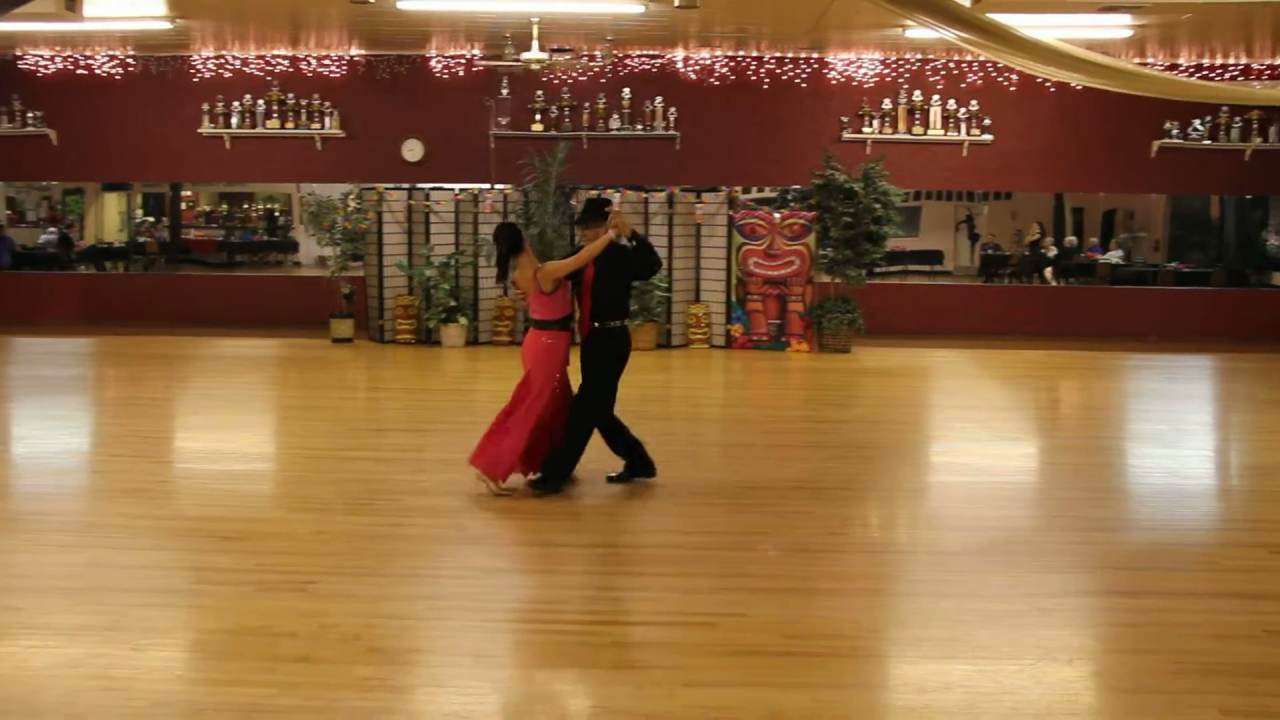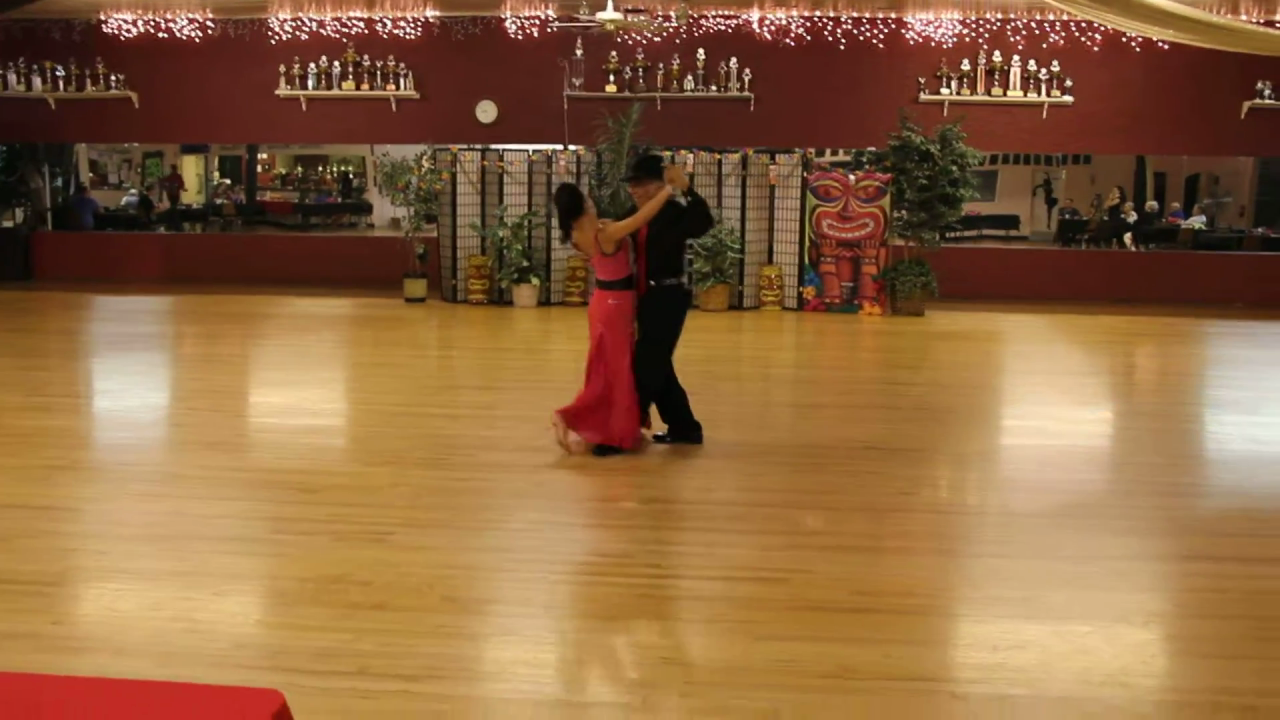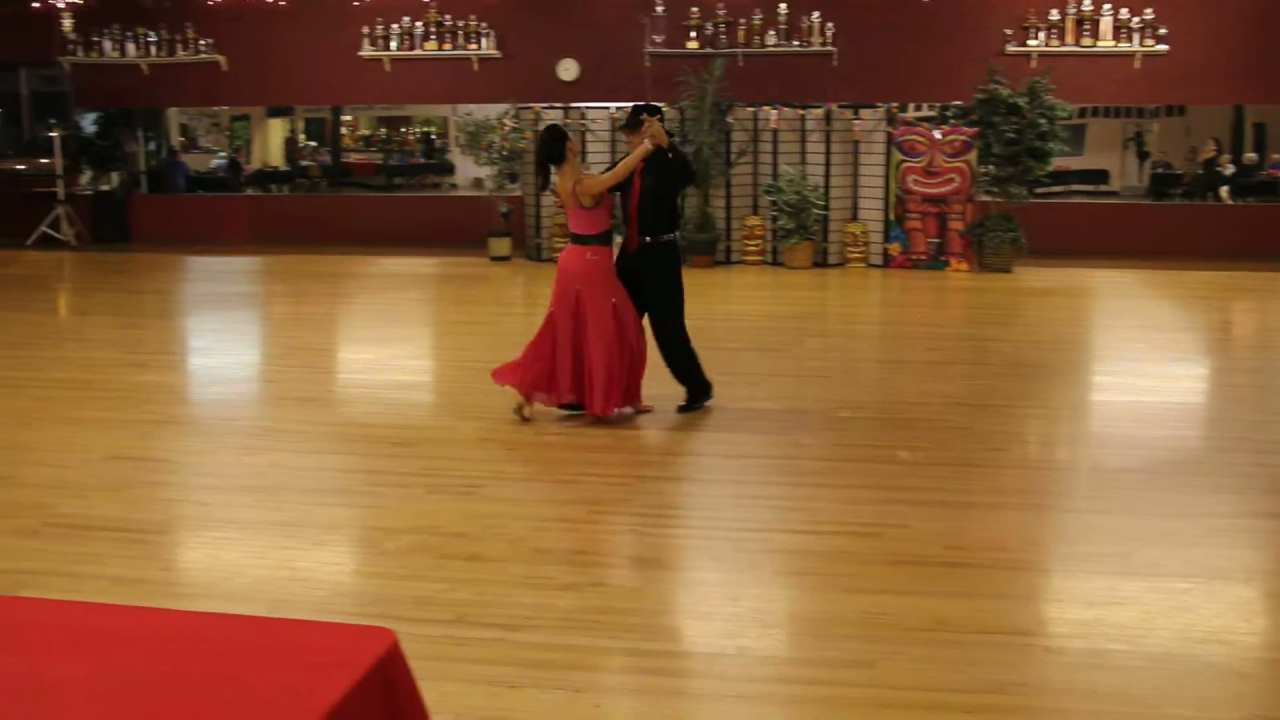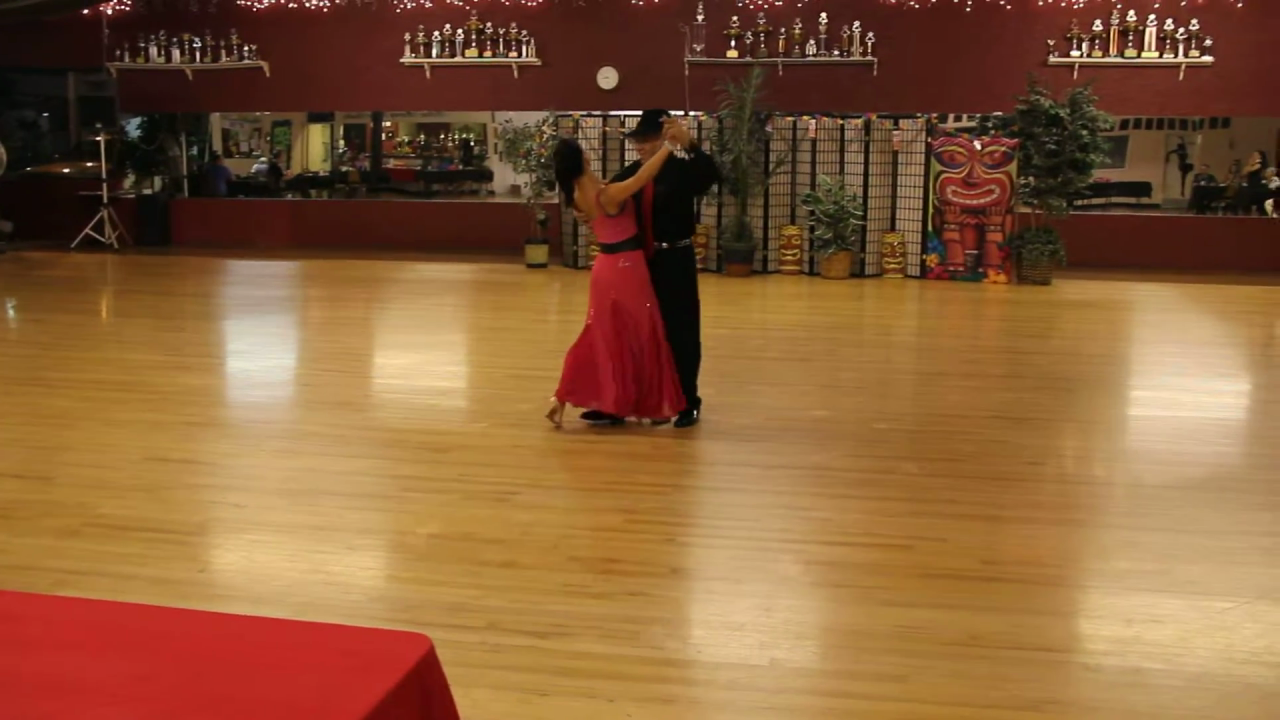
dt=1s
person 1, frame 1
left shoulder: (621, 256)
left elbow: (652, 265)
left wrist: (629, 233)
left hip: (612, 339)
right hip: (592, 339)
left knee: (585, 408)
right knee: (598, 409)
left ankle: (555, 475)
right ankle: (638, 463)
person 1, frame 2
left shoulder: (675, 213)
left elbow: (704, 223)
left wrist: (686, 189)
left hip: (668, 297)
right hip: (648, 297)
left knee: (645, 366)
right knee: (656, 366)
right ankle: (685, 427)
person 1, frame 3
left shoulder: (667, 165)
left elbow: (687, 177)
left wrist: (665, 144)
left hip: (660, 254)
right hip: (630, 252)
left knee: (667, 327)
left ankle: (698, 388)
person 1, frame 4
left shoulder: (683, 170)
right shoulder: (635, 171)
left elbow: (711, 177)
left wrist: (689, 144)
left hip: (676, 260)
right hip: (643, 259)
left knee: (681, 333)
left ankle: (688, 404)
person 2, frame 1
left shoulder: (518, 276)
right shoulder: (545, 272)
right elbow: (584, 257)
right wrist: (612, 234)
left hip: (539, 341)
right hip: (549, 345)
left knee: (554, 406)
right knee: (528, 409)
right ankle: (490, 467)
person 2, frame 2
left shoulder: (578, 236)
right shoulder: (607, 234)
right elbow: (643, 216)
right wrist: (670, 187)
left hip: (604, 301)
right hip: (616, 304)
left knee: (611, 370)
right knee: (616, 371)
left ankle: (609, 431)
person 2, frame 3
left shoulder: (562, 183)
right shoulder: (585, 185)
left elbow: (604, 184)
right elbow: (619, 173)
right wrist: (648, 145)
left hip: (572, 259)
right hip: (593, 263)
left knee: (561, 329)
right knee: (616, 328)
left ankle: (528, 393)
right ankle: (616, 397)
person 2, frame 4
left shoulder: (578, 196)
right shoulder: (608, 194)
right elbow: (643, 176)
right wrist: (668, 146)
left hip: (604, 269)
right hip: (627, 269)
left knee: (598, 337)
right knee: (642, 337)
left ankle: (562, 401)
right ankle: (647, 406)
